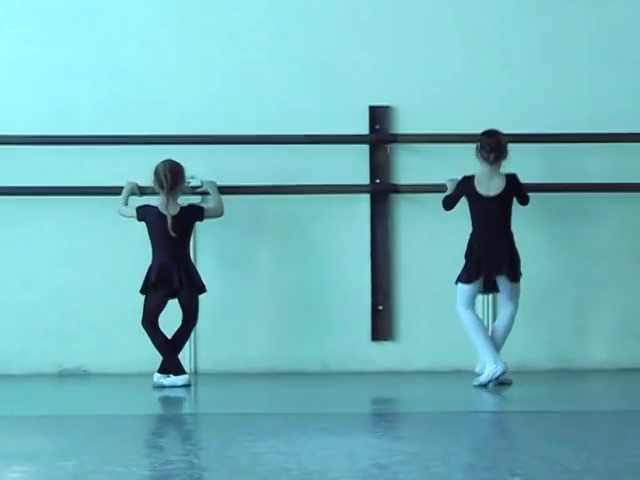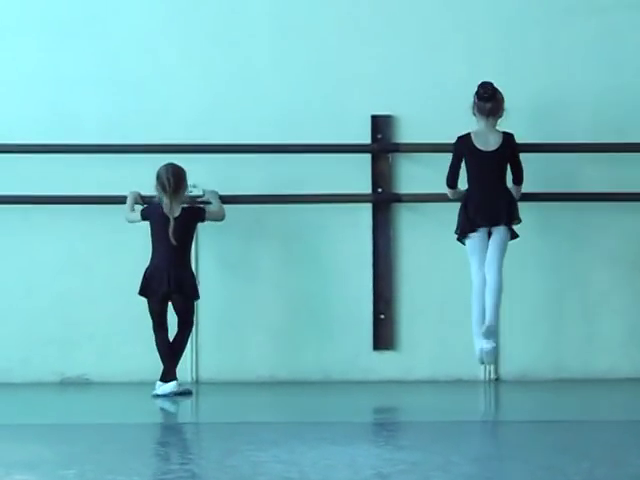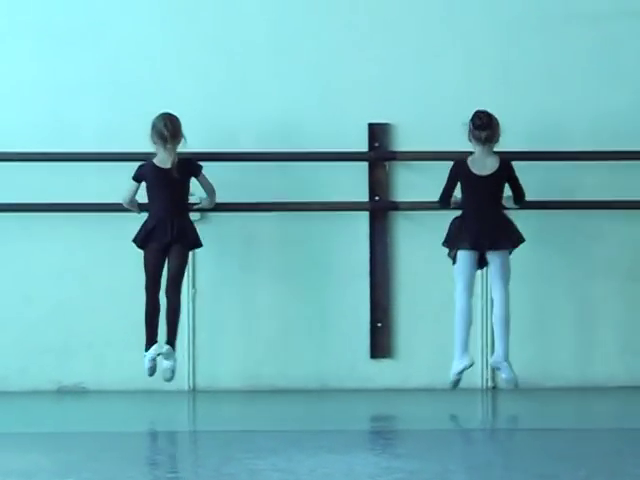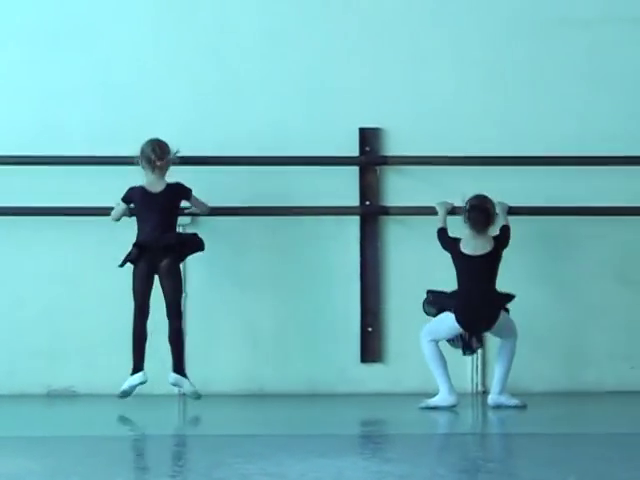
dt=0.2s
person 1, frame 1
left shoulder: (468, 184)
right shoulder: (510, 182)
left elbow: (447, 204)
right elbow: (524, 200)
left wrist: (452, 188)
left hip: (478, 252)
right hip: (503, 251)
left knee: (464, 307)
right knee: (509, 307)
left ankle: (491, 363)
right ankle: (492, 362)
person 1, frame 2
left shoulder: (463, 142)
right shoulder: (508, 140)
left elbow: (451, 182)
right elbow: (518, 177)
left wrist: (456, 192)
right wrist: (514, 192)
left hip: (474, 209)
right hip: (499, 209)
left knee: (478, 273)
right knee: (494, 271)
left ankle: (479, 334)
right ankle: (489, 328)
person 1, frame 3
left shoulder: (460, 167)
right shoulder: (505, 167)
left elbow: (443, 200)
right elbow: (520, 199)
left wrist: (456, 201)
left hip: (469, 234)
right hip: (496, 235)
left knee: (463, 297)
right knee: (500, 296)
left ankle: (461, 355)
right ankle: (500, 359)
person 1, frame 4
left shoulder: (456, 246)
right shoulder: (496, 245)
left elbow: (442, 237)
left wrist: (442, 215)
right wrist: (502, 216)
left hip: (463, 311)
right hip: (490, 309)
left knee: (427, 338)
right knee: (510, 337)
left ankle: (447, 394)
right ankle: (497, 394)
person 2, frame 1
left shoulder: (148, 213)
right shoulder: (190, 212)
left elbow: (121, 210)
right elbow: (219, 210)
left wrist: (126, 190)
right wrist: (211, 188)
left hip: (159, 276)
right hip: (185, 276)
left knee: (149, 323)
right knee: (189, 320)
left ankle: (176, 371)
right ankle: (166, 371)
person 2, frame 2
left shoulder: (152, 210)
right shoulder: (192, 213)
left elbow: (128, 215)
right elbow: (220, 214)
left wrist: (131, 198)
right wrist: (213, 198)
left hip: (156, 277)
right hip: (181, 279)
left knee: (159, 328)
right knee: (185, 327)
left ankle: (168, 378)
right ankle: (169, 376)
person 2, frame 3
left shoulder: (145, 168)
right shoulder: (189, 165)
left elbow: (127, 202)
right elbow: (210, 192)
left wrist: (138, 205)
right wrist: (208, 202)
left hip: (154, 232)
right hip: (179, 232)
left knee: (152, 291)
right knee: (173, 290)
left ankle: (151, 347)
right ankle: (169, 345)
person 2, frame 4
left shoulder: (134, 193)
right shoulder: (176, 191)
left elbow: (115, 215)
right elbow: (204, 209)
left wrist: (127, 209)
right wrist: (192, 206)
left hip: (144, 257)
right hip: (169, 257)
left knee: (140, 314)
right knee: (174, 314)
left ankle: (138, 372)
right ankle: (179, 372)
